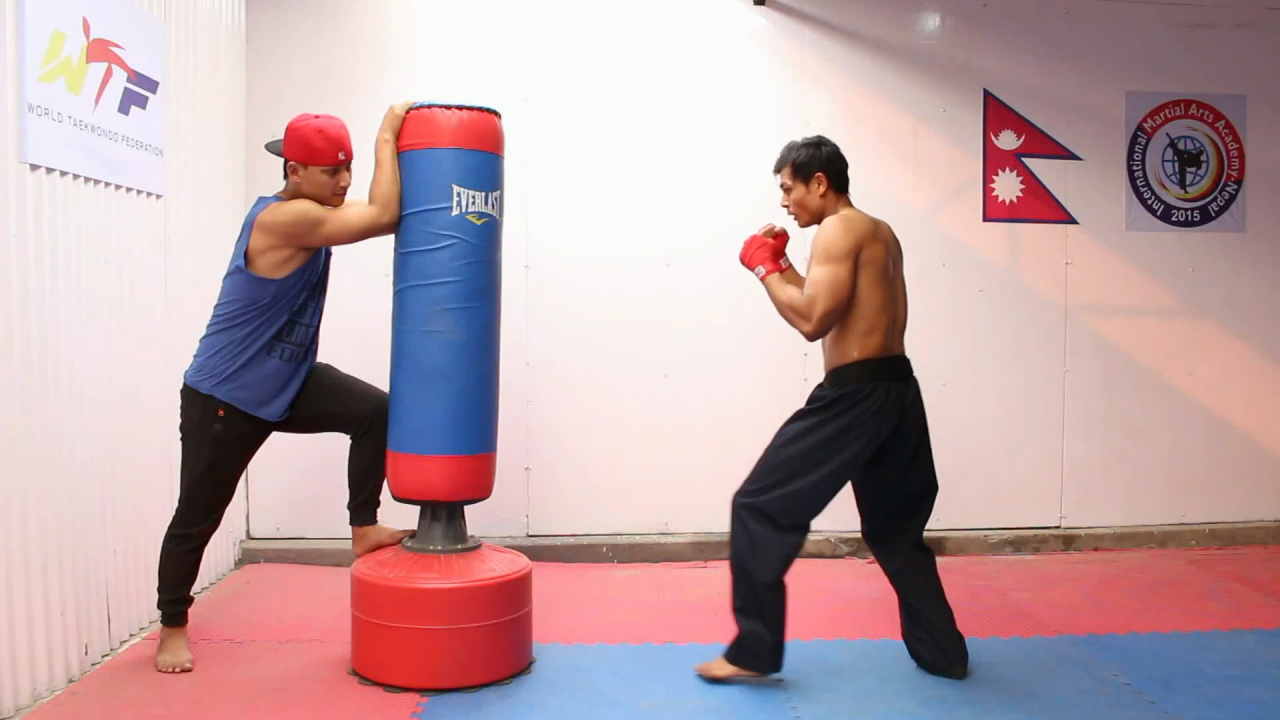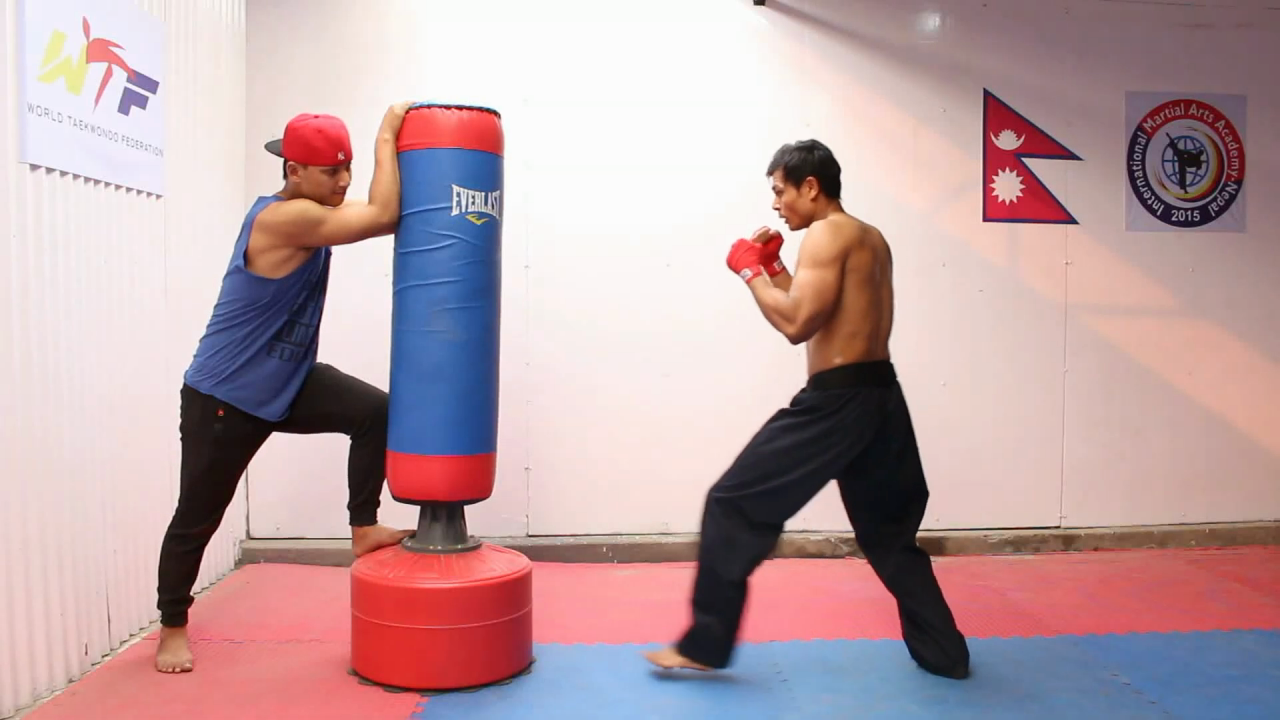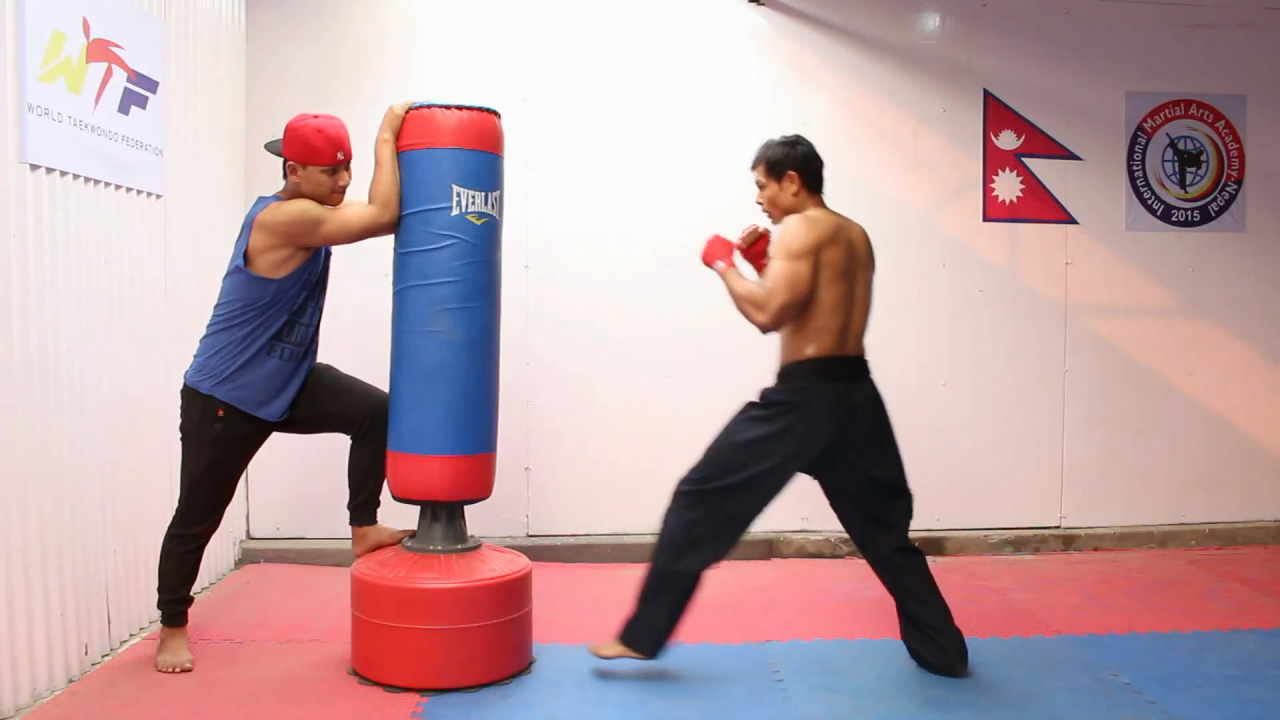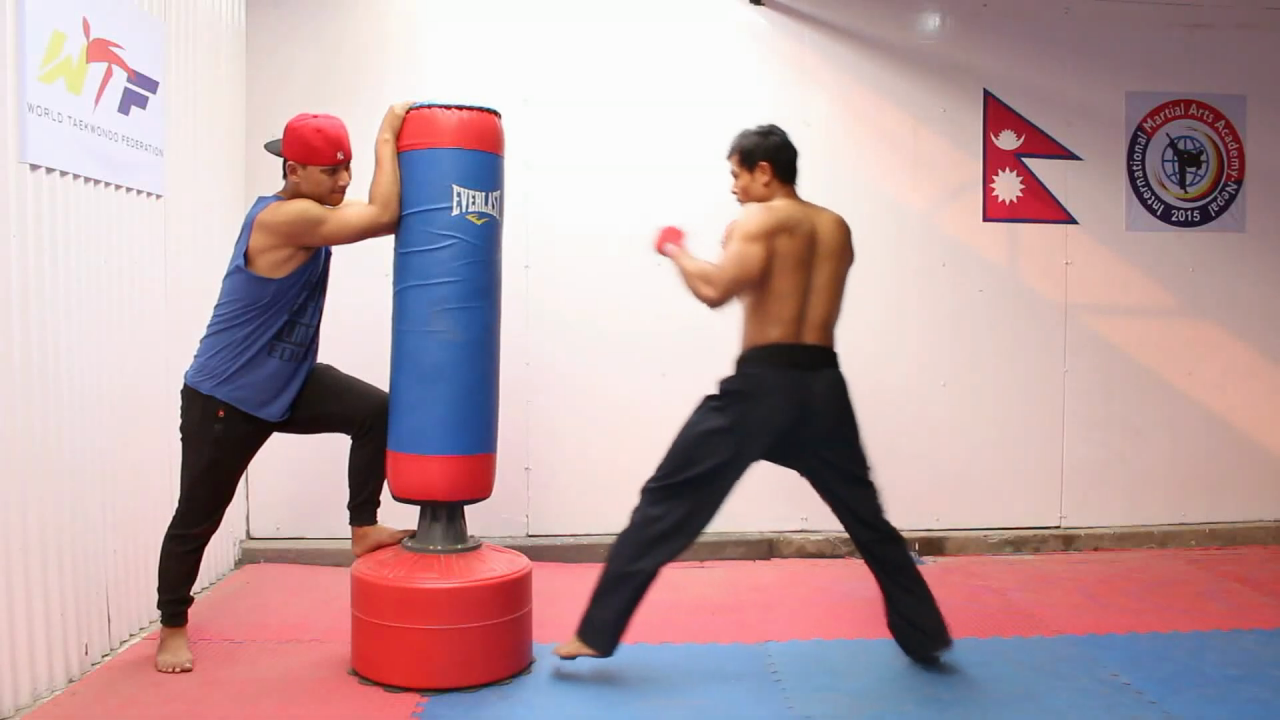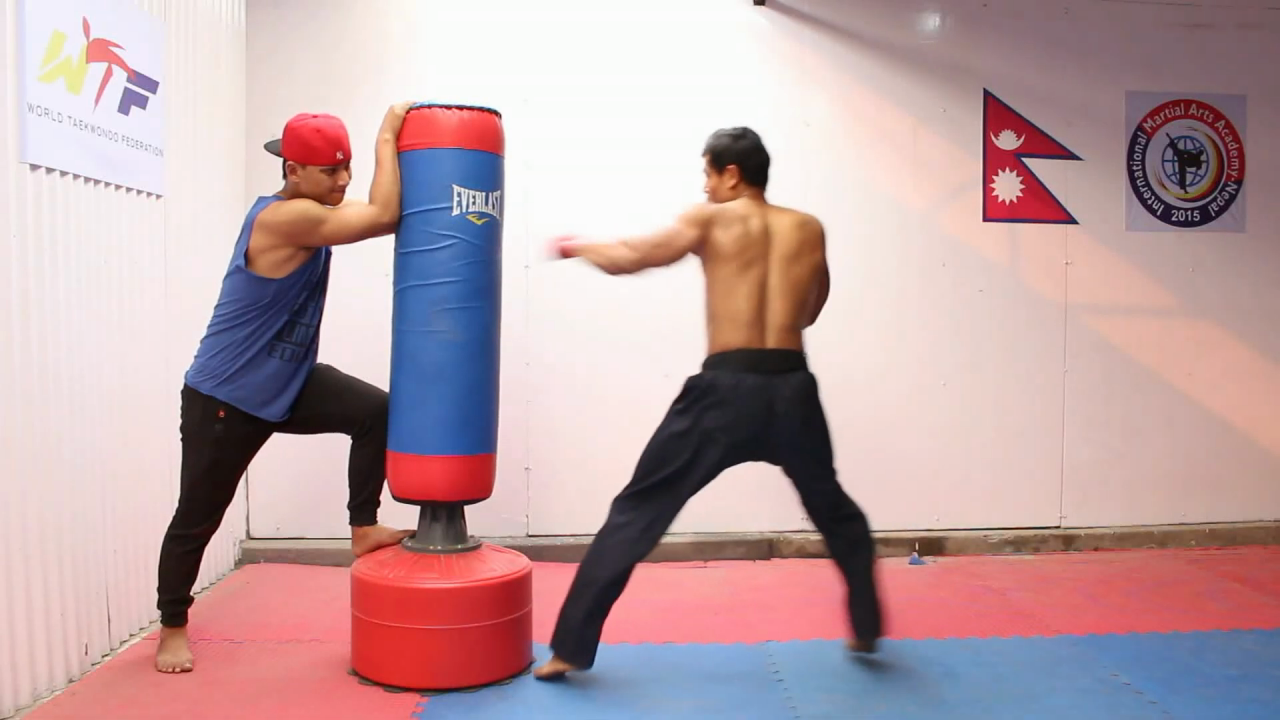
dt=0.3s
person 1, frame 1
left shoulder: (315, 212)
right shoulder: (283, 219)
left elbow: (382, 215)
right elbow: (381, 217)
right wrist: (387, 136)
left hip: (289, 381)
right hip: (224, 395)
left knee: (375, 412)
right knee: (198, 516)
left ankle: (363, 529)
right ankle: (172, 628)
person 1, frame 2
left shoulder: (313, 212)
right shoulder: (282, 219)
left elbow: (383, 216)
right elbow: (380, 216)
right wrist: (388, 137)
left hip: (288, 383)
right hip: (223, 396)
left knee: (376, 411)
right knee: (198, 517)
left ankle: (363, 529)
right ankle: (173, 628)
person 1, frame 3
left shoulder: (313, 211)
right shoulder: (282, 218)
left elbow: (382, 215)
right elbow: (381, 217)
right wrist: (388, 136)
left hip: (288, 382)
right hip: (224, 395)
left knee: (375, 412)
right knee: (198, 516)
left ankle: (363, 529)
right ankle: (173, 628)
person 1, frame 4
left shoulder: (314, 212)
right shoulder: (282, 218)
left elbow: (384, 216)
right elbow: (380, 216)
right wrist: (387, 136)
left hip: (288, 383)
right hip: (223, 396)
left knee: (376, 411)
right knee: (198, 518)
left ankle: (363, 529)
right ankle: (172, 628)
person 1, frame 5
left shoulder: (314, 211)
right shoulder: (283, 218)
left elbow: (383, 216)
right elbow: (382, 216)
right wrist: (388, 136)
left hip: (288, 383)
right hip: (223, 396)
left knee: (375, 411)
right knee: (198, 517)
left ankle: (363, 529)
right ankle: (172, 628)
person 2, frame 1
left shoulder: (838, 230)
right shoulder: (881, 233)
left elbow: (813, 321)
left wrist: (763, 269)
right wrist: (781, 266)
left hip: (855, 396)
right hip: (896, 392)
left knee: (760, 508)
right knee: (897, 529)
left ankle: (755, 649)
right ankle: (942, 651)
person 2, frame 2
left shoulder: (826, 235)
right shoulder: (872, 239)
left elbow: (797, 324)
left wrist: (749, 271)
right wrist: (773, 267)
left hip: (837, 402)
right hip: (881, 399)
left knee: (732, 505)
right knee: (891, 532)
left ankle: (705, 644)
right ankle: (944, 651)
person 2, frame 3
left shoulder: (801, 229)
right shoulder: (855, 236)
left elbow: (768, 315)
left wrist: (724, 263)
right wrist: (762, 263)
left hip: (804, 396)
right hip: (855, 395)
left knee: (701, 502)
right knee: (883, 528)
left ankle: (643, 634)
right ankle: (942, 650)
person 2, frame 4
left shoulder: (761, 220)
right shoulder: (836, 228)
left elbow: (714, 290)
left wrist: (674, 249)
left hip: (762, 384)
right hip: (821, 384)
left knee: (667, 502)
right knee: (864, 511)
left ankle: (597, 633)
right ankle: (922, 634)
person 2, frame 5
left shoulder: (709, 219)
right shoulder: (809, 229)
left elbow: (629, 256)
left wrist: (576, 246)
left hip: (726, 388)
right hip: (791, 386)
left knee: (638, 510)
right knee: (831, 504)
left ankle: (571, 646)
right ankle: (866, 626)
